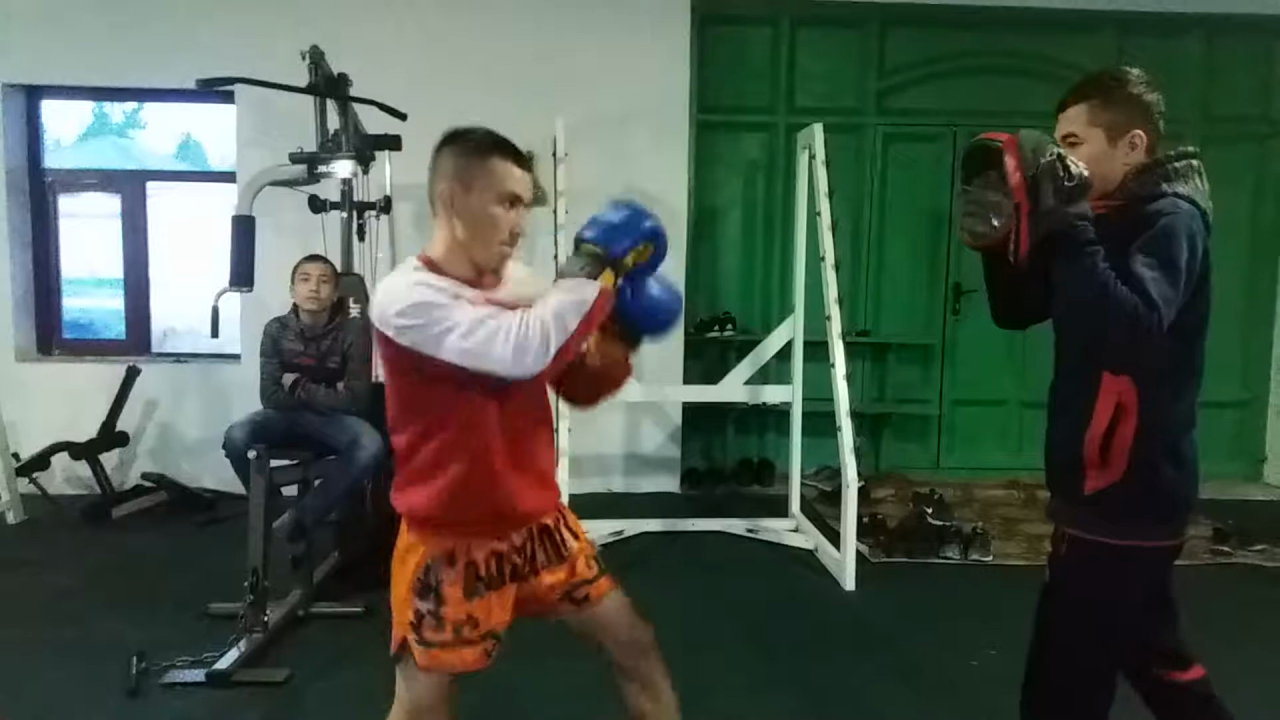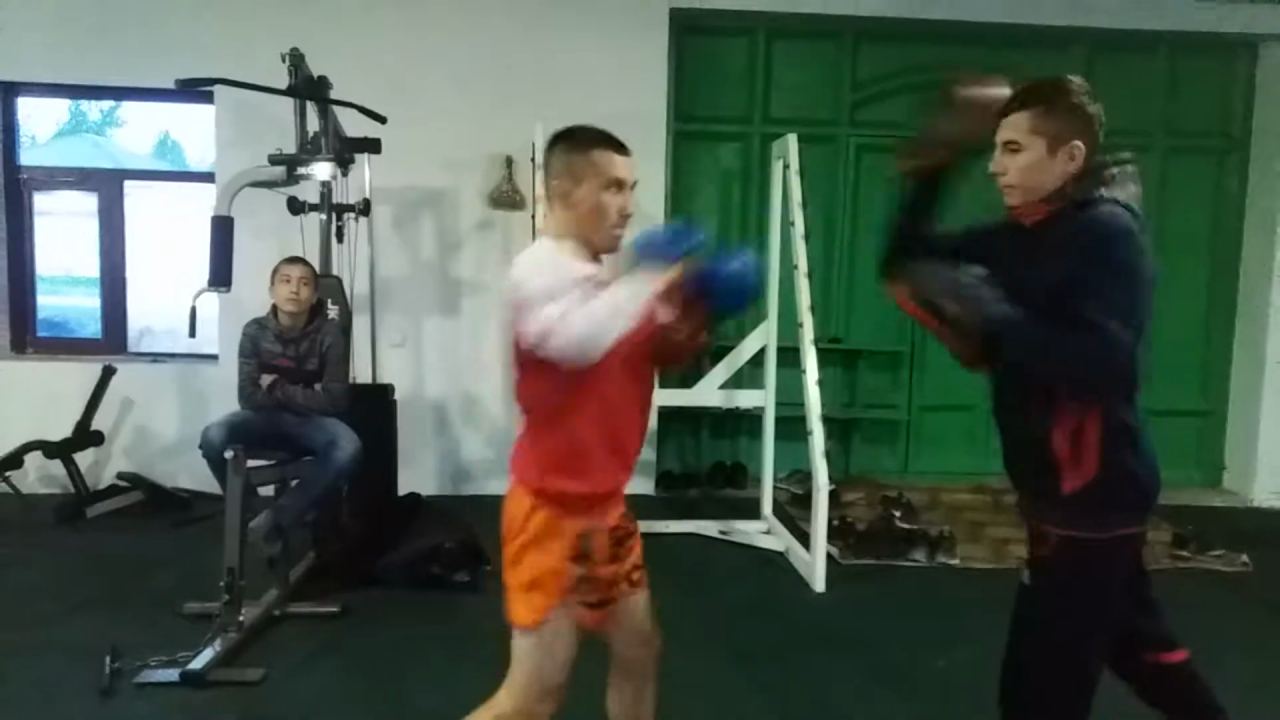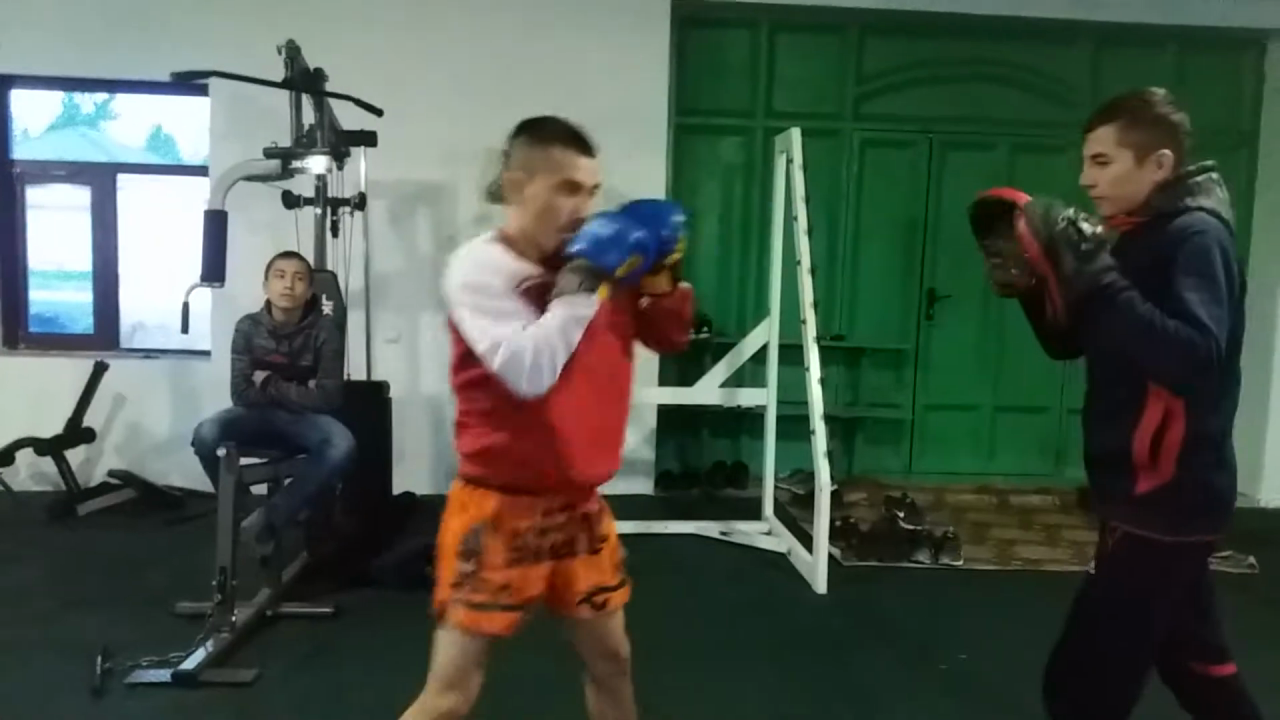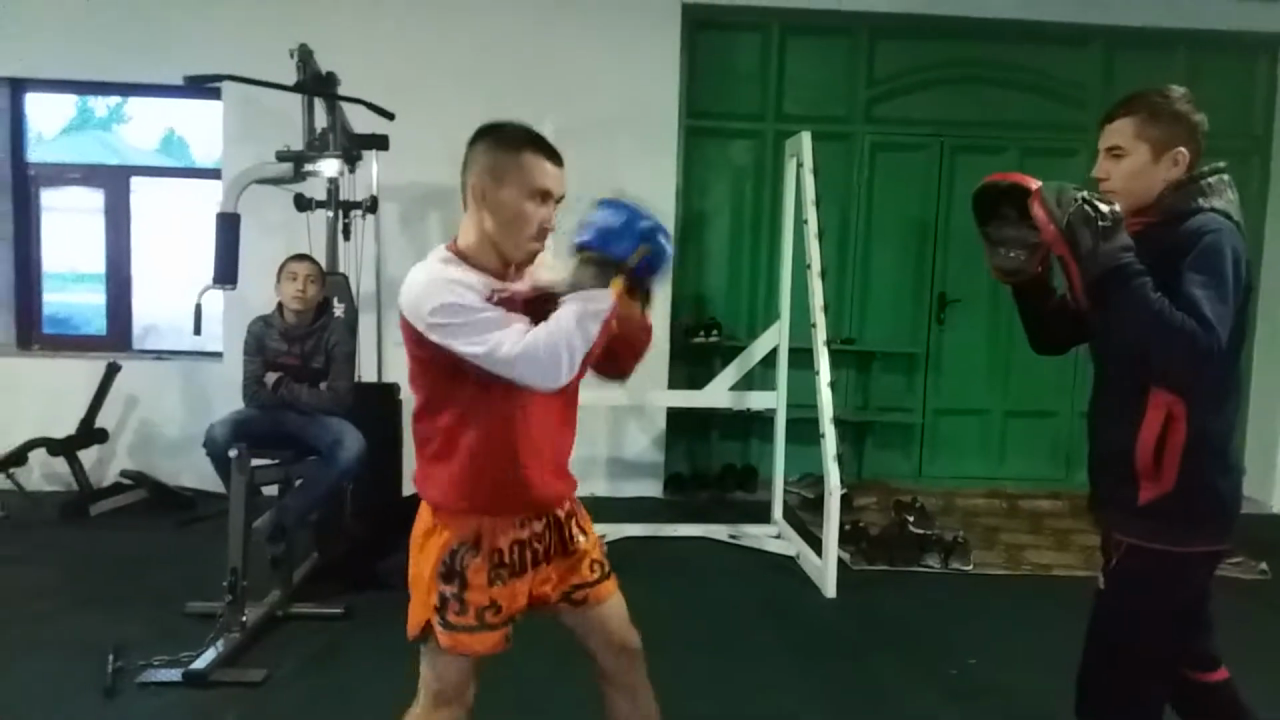
dt=0.4s
person 1, frame 1
left shoulder: (1171, 224)
right shoulder: (1117, 223)
left elbow: (1133, 333)
right elbow: (1017, 310)
left wrist: (1066, 230)
left hip: (1125, 494)
right hip: (1130, 489)
right knee: (1156, 661)
person 1, frame 2
left shoulder: (1102, 234)
right shoulder: (1024, 236)
left elbow: (1101, 373)
right elbow: (909, 267)
left wrist: (985, 320)
right wrist: (932, 166)
left hip: (1088, 496)
right hip: (1074, 489)
right knee: (1140, 648)
person 1, frame 3
left shoulder: (1196, 239)
right shoulder: (1140, 240)
left elbow: (1194, 360)
right elbow: (1069, 342)
left wrist: (1097, 279)
right wrist: (1029, 282)
left hip: (1166, 498)
right hip: (1158, 495)
right knee: (1194, 659)
person 1, frame 4
left shoulder: (1207, 239)
right shoulder: (1144, 239)
left elbow: (1193, 357)
right elbow: (1054, 336)
left wrist: (1110, 265)
right wrist: (1026, 273)
left hip: (1172, 504)
right hip: (1150, 500)
right knee: (1184, 667)
person 2, frame 1
left shoulder: (515, 283)
right shoulder: (405, 299)
left elbow: (578, 385)
right elbow: (520, 351)
left wrist: (616, 342)
right wrist: (595, 271)
left hip: (537, 522)
right hip: (450, 544)
left knee: (634, 644)
person 2, frame 2
left shoulder: (611, 273)
right shoulder: (542, 266)
left elbow: (675, 351)
right elbow: (583, 340)
left wrist: (695, 310)
right wrist: (655, 272)
left hip: (599, 503)
right hip: (560, 508)
left knee: (639, 651)
person 2, frame 3
left shoulder: (588, 251)
right shoulder: (475, 269)
left elbow: (670, 335)
right elbow: (533, 371)
left wrist: (663, 274)
right wrist: (585, 283)
left hip: (579, 507)
right hip: (503, 508)
left knee: (611, 656)
person 2, frame 4
left shoulder: (535, 275)
right shoulder: (433, 287)
left elbow: (611, 357)
right elbow: (545, 364)
left wrist: (629, 305)
right wrist: (600, 275)
left hip: (549, 514)
right hip: (470, 529)
left knee: (622, 651)
person 3, frame 1
left shoulder: (352, 333)
right shoulder: (276, 330)
left elbow: (355, 400)
right elbow: (271, 397)
left wrist: (300, 388)
right wrist: (325, 395)
left hip: (334, 420)
right hip: (288, 417)
left knee: (371, 448)
right knee: (236, 437)
left ankle: (298, 519)
person 3, frame 2
left shoulder: (329, 335)
right shoulder: (255, 331)
left elbow: (333, 402)
right elbow: (249, 398)
left wrist: (278, 388)
right wrist: (304, 396)
left hip: (312, 421)
right hip: (266, 418)
left knee: (348, 449)
right knee: (212, 438)
left ankle: (273, 521)
person 3, frame 3
left shoulder: (324, 330)
right shoulder: (249, 327)
left elbow: (327, 399)
right elbow: (241, 394)
left wrist: (272, 385)
right wrist: (298, 393)
left hip: (306, 419)
right hip: (260, 415)
left knee: (342, 446)
right knee: (205, 435)
left ankle: (267, 520)
person 3, frame 4
left shoulder: (335, 333)
right shoulder: (260, 329)
left elbow: (338, 401)
right elbow: (253, 395)
left wrist: (283, 387)
right wrist: (309, 394)
left hip: (317, 421)
right hip: (271, 417)
left knee: (353, 448)
right knee: (217, 436)
left ankle: (279, 521)
